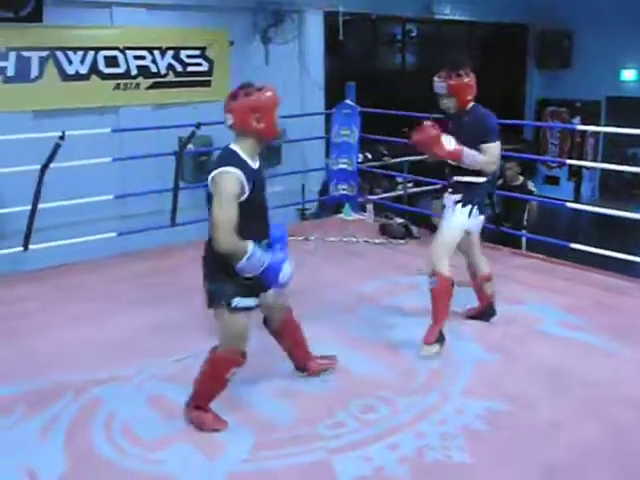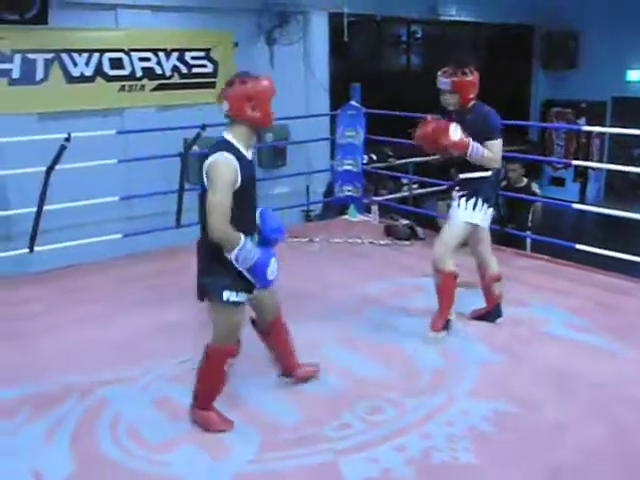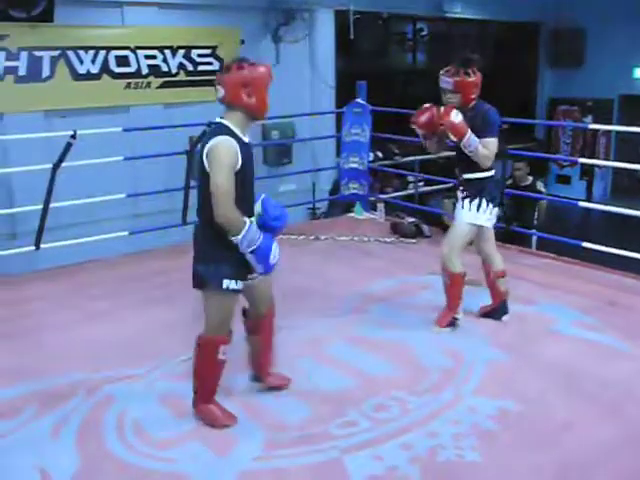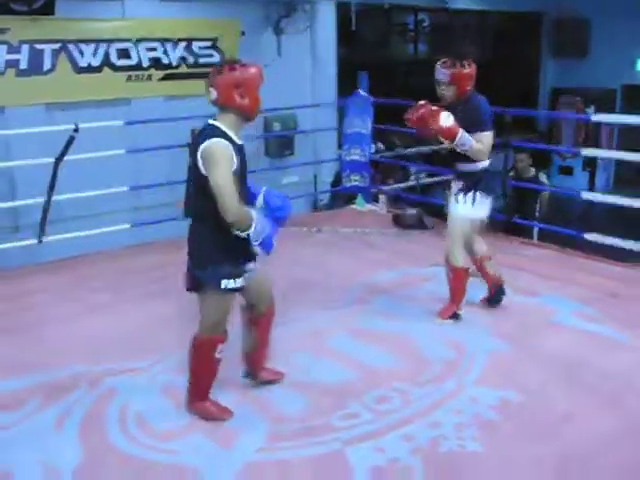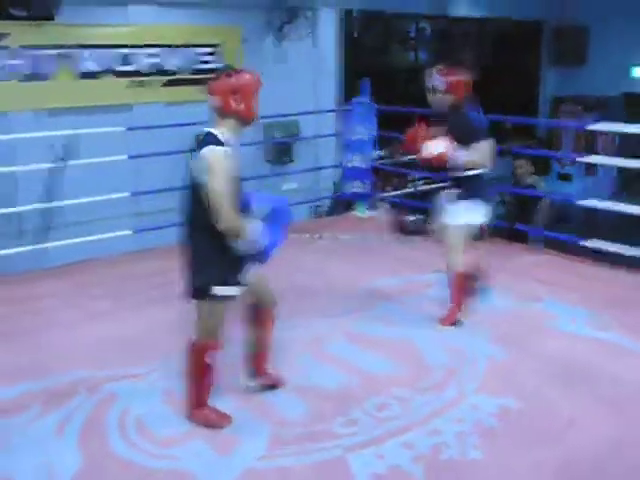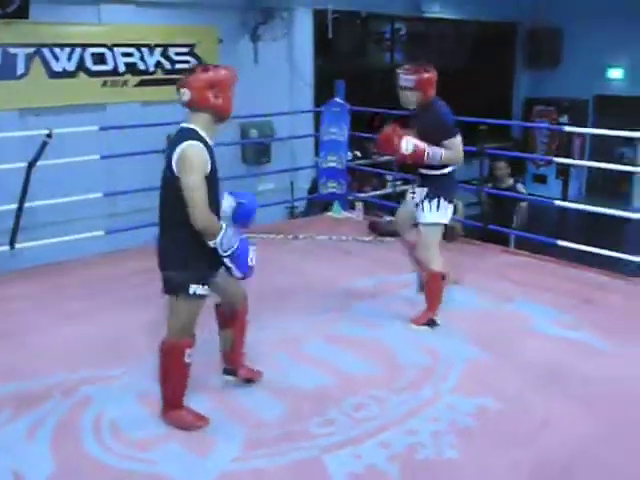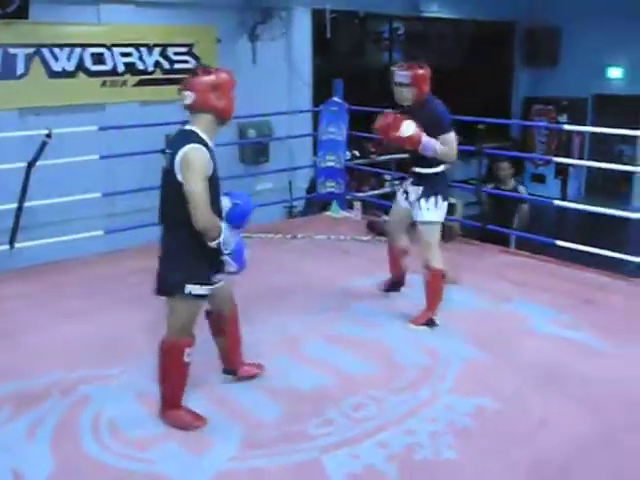
dt=0.1s
person 1, frame 1
left shoulder: (249, 159)
right shoulder: (228, 173)
right elbow: (224, 241)
left wrist: (268, 232)
right wrist: (265, 261)
left hip: (250, 264)
right hip: (231, 272)
left knee: (280, 312)
right knee: (232, 348)
left ankle: (304, 361)
right ankle: (197, 405)
person 1, frame 2
left shoulder: (242, 150)
right shoulder: (223, 160)
right elbow: (218, 229)
left wrist: (261, 221)
right wrist: (253, 258)
left hip: (243, 256)
right hip: (222, 264)
left knee: (269, 313)
right knee: (226, 339)
left ankle: (290, 366)
right ankle: (201, 405)
person 1, frame 3
left shoulder: (236, 137)
right shoulder: (222, 143)
right elbow: (224, 214)
left wrist: (260, 209)
right wrist: (256, 241)
left hip: (239, 246)
right hip: (219, 250)
left knee: (263, 305)
right knee: (218, 329)
left ankle: (262, 370)
right ankle: (203, 400)
person 1, frame 4
left shoulder: (228, 137)
right shoulder: (216, 145)
right elbow: (232, 213)
left wrist: (260, 199)
right wrist: (263, 227)
left hip: (233, 245)
right hip: (216, 250)
left knee: (263, 300)
right knee: (213, 328)
left ankle: (255, 367)
right ankle: (198, 397)
person 1, frame 5
left shoulder: (219, 145)
right shoulder: (215, 154)
right elbow: (227, 220)
left wrist: (258, 214)
right wrist: (260, 234)
left hip: (227, 249)
right hip: (213, 255)
left knee: (264, 298)
right knee: (209, 333)
left ankle: (258, 369)
right ankle: (197, 405)
person 1, frame 6
left shoulder: (193, 140)
right shoulder: (192, 149)
right elbow: (201, 218)
left wrist: (229, 204)
right wrist: (233, 244)
left hip: (201, 247)
right hip: (186, 252)
left knee: (236, 297)
right knee: (182, 331)
left ankle: (234, 364)
right ankle: (172, 406)
person 1, frame 7
left shoulder: (187, 140)
right shoulder: (194, 151)
right elbow: (204, 219)
left wrist: (224, 203)
right wrist: (228, 242)
left hip: (194, 249)
right hip: (187, 253)
left knee: (225, 305)
right knee: (180, 332)
left ankle: (234, 364)
right ankle: (170, 405)
person 2, frame 1
left shoulder: (484, 120)
right shoulder: (451, 117)
left elbow: (492, 165)
right elbow: (442, 154)
left wrist: (457, 152)
right wrist: (428, 142)
left hip: (470, 196)
right hip: (457, 191)
left knee: (439, 258)
right knee: (472, 253)
left ankle: (437, 328)
right ankle: (486, 305)
person 2, frame 2
left shoulder: (486, 117)
right shoulder: (452, 115)
left elbow: (494, 161)
right elbow: (443, 153)
left wrist: (463, 144)
right wrist: (431, 140)
left hip: (477, 191)
right hip: (465, 189)
left knee: (441, 252)
right knee: (482, 252)
left ankle: (444, 314)
right ankle: (493, 306)
person 2, frame 3
left shoulder: (486, 115)
right shoulder: (452, 110)
left elbow: (486, 158)
right elbow: (434, 147)
left wrist: (460, 132)
right wrist: (427, 129)
left hip: (480, 191)
right hip: (469, 188)
left knee: (449, 252)
right knee: (487, 249)
left ankle: (451, 312)
right ankle: (499, 303)
person 2, frame 4
left shoulder: (478, 108)
right shoulder: (450, 106)
left elbow: (482, 152)
right elbow: (435, 139)
left wrist: (452, 132)
right wrist: (423, 125)
left hip: (475, 182)
right hip: (464, 179)
left knee: (453, 247)
right knee: (470, 238)
left ankle: (454, 305)
right ankle: (495, 286)
person 2, frame 5
left shoulder: (470, 117)
right shoulder: (450, 112)
left elbow: (485, 160)
left wrist: (444, 154)
right wrist: (424, 140)
left hip: (469, 189)
right hip: (457, 185)
left knee: (452, 251)
right knee: (444, 232)
left ankle: (456, 310)
right ankle: (474, 276)
person 2, frame 6
left shoulder: (440, 114)
right shoulder: (420, 110)
left elbow: (456, 157)
left wrist: (421, 152)
right wrist: (397, 140)
left hip: (438, 186)
right hip: (424, 183)
left knee: (429, 250)
right knee: (403, 224)
left ankle: (431, 312)
right ankle: (427, 273)
person 2, frame 7
left shoulder: (436, 110)
right shoulder: (408, 108)
left elbow: (450, 154)
left wrist: (418, 138)
right wrist: (389, 132)
left hip: (432, 185)
right hip: (414, 180)
left knee: (429, 249)
right knee: (395, 229)
left ankle: (431, 311)
right ankle: (397, 276)
